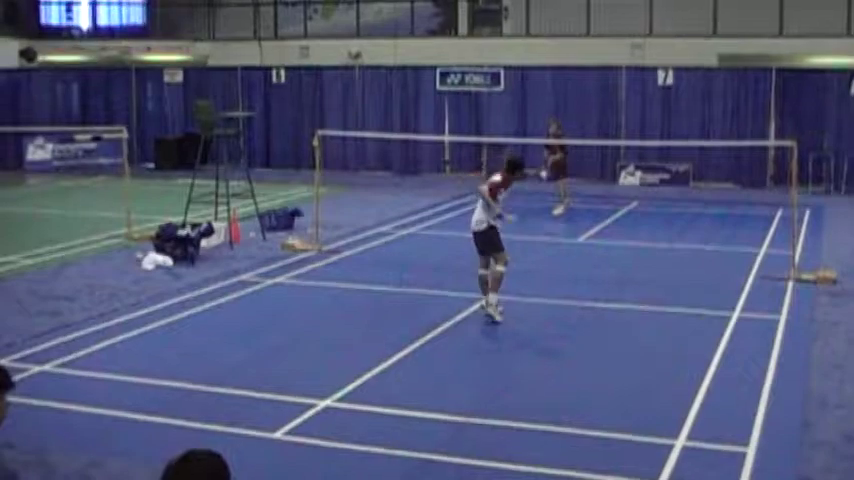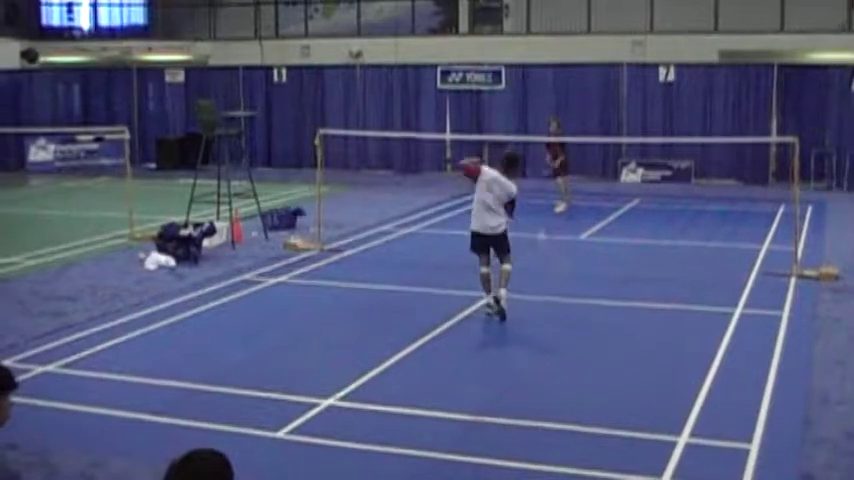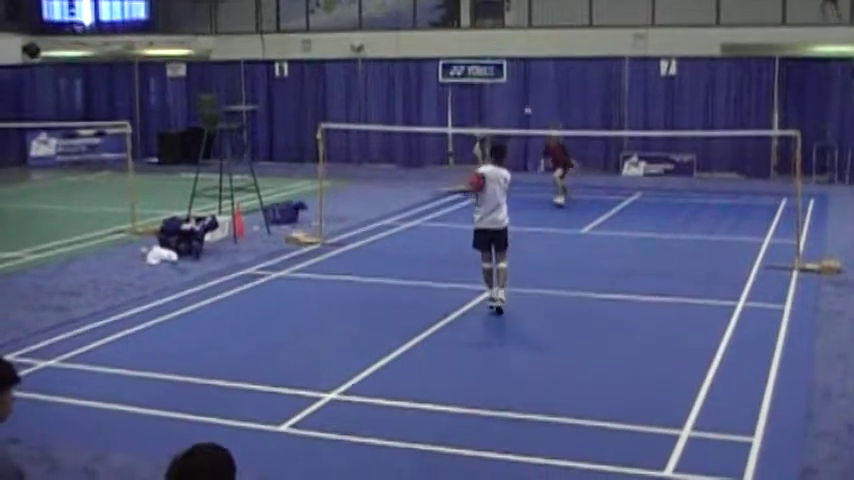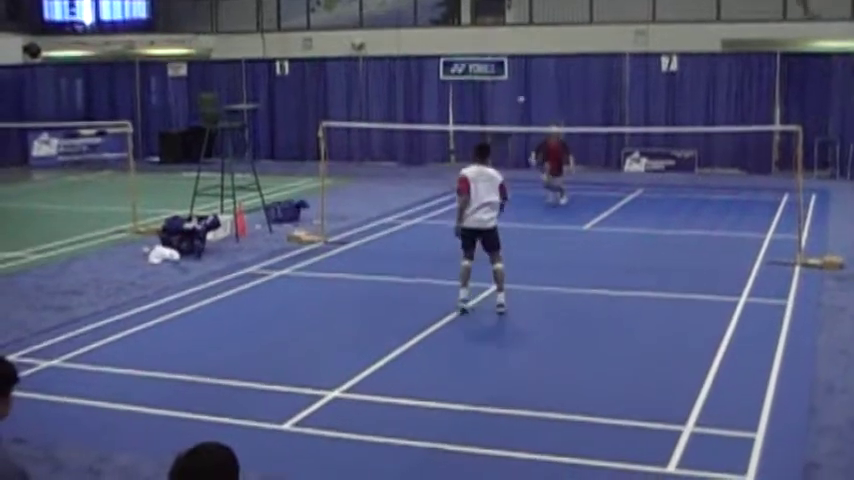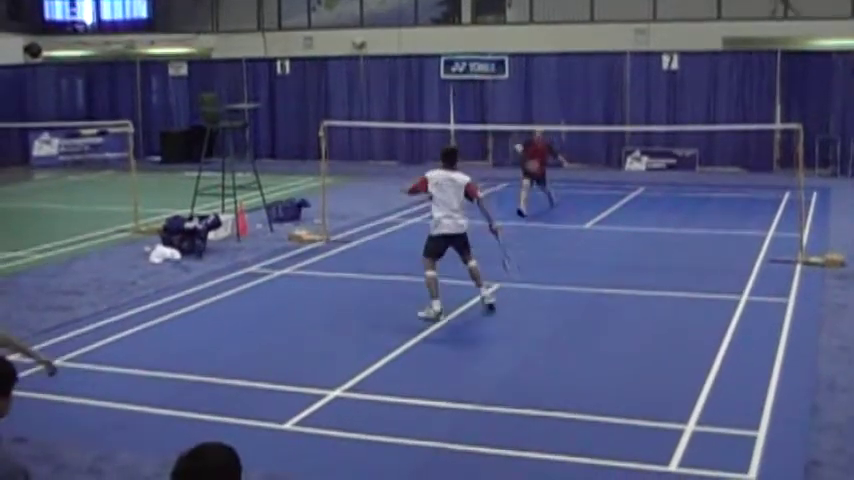
dt=0.3s
person 1, frame 1
left shoulder: (501, 178)
right shoulder: (498, 182)
right elbow: (481, 189)
right wrist: (495, 210)
left hip: (479, 225)
right hip: (486, 226)
left knee: (484, 264)
right knee: (501, 261)
left ankle: (487, 302)
right ankle: (491, 302)
person 1, frame 2
left shoulder: (484, 172)
right shoulder: (511, 189)
left elbow: (463, 164)
right elbow: (509, 213)
left wrist: (476, 162)
right wrist: (507, 214)
left hip: (478, 227)
right hip: (496, 228)
left knee: (484, 263)
right knee: (506, 261)
left ankle: (490, 300)
right ankle: (501, 294)
person 1, frame 3
left shoulder: (483, 172)
right shoulder: (506, 175)
left elbow: (472, 188)
left hip: (483, 223)
right hip: (501, 223)
left knee: (486, 259)
right knee: (501, 259)
left ankle: (492, 295)
right ankle: (501, 295)
person 1, frame 4
left shoulder: (465, 174)
right shoulder: (497, 176)
left elbow: (463, 200)
right elbow: (503, 202)
left wrist: (458, 223)
left hip: (469, 223)
right hip: (489, 223)
left knee: (467, 258)
right knee: (496, 260)
left ankle: (463, 296)
right ankle: (500, 299)
person 1, frame 5
left shoulder: (430, 178)
right shoulder: (464, 180)
left elbow: (410, 191)
right elbow: (479, 201)
left wrist: (415, 189)
right wrist: (491, 223)
left hip: (439, 229)
right hip: (459, 228)
left knee: (429, 266)
right knee: (469, 260)
left ankle: (435, 308)
right ankle: (485, 295)
